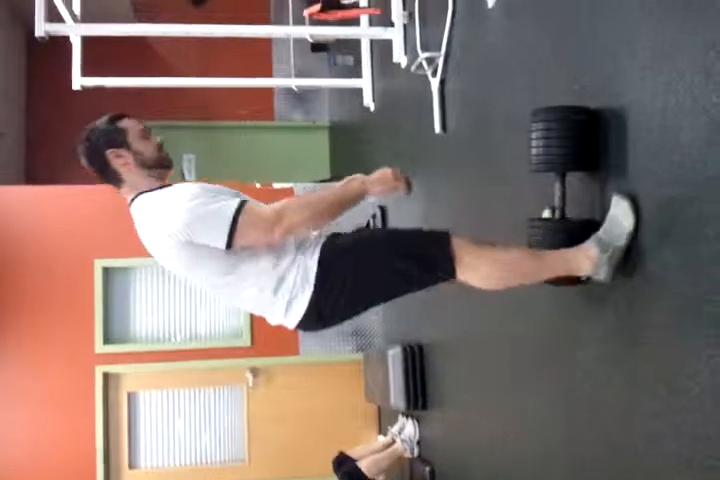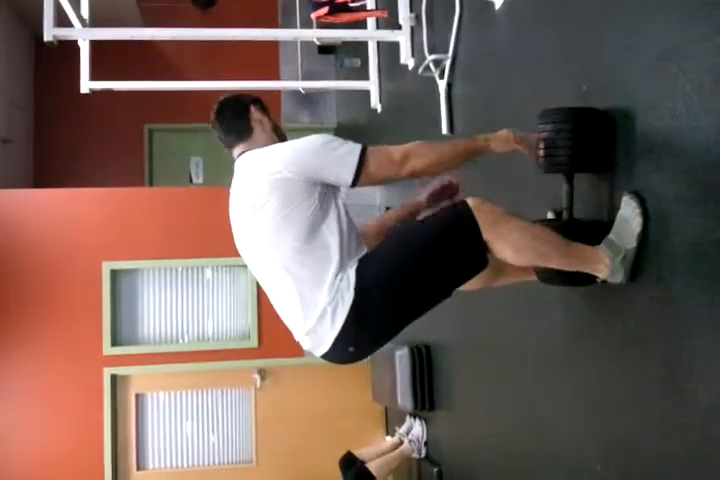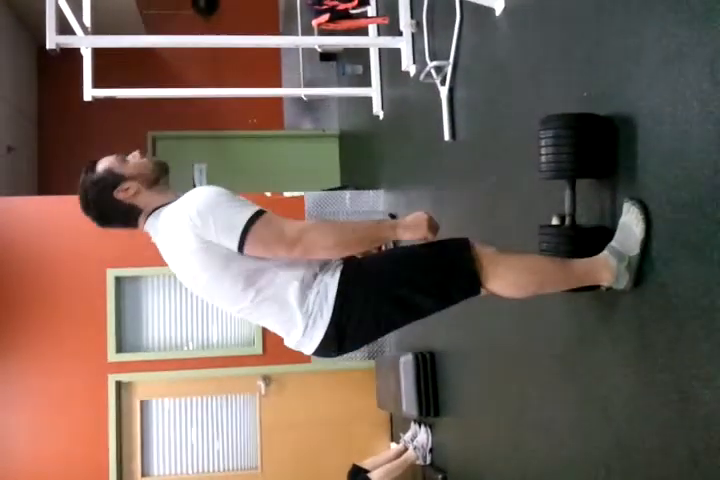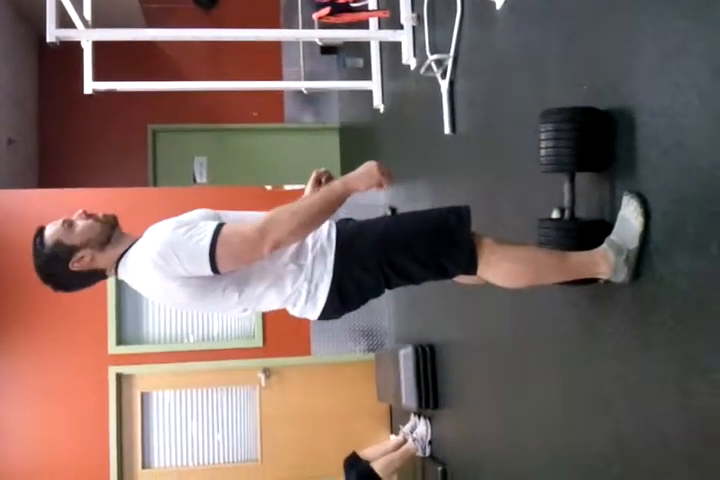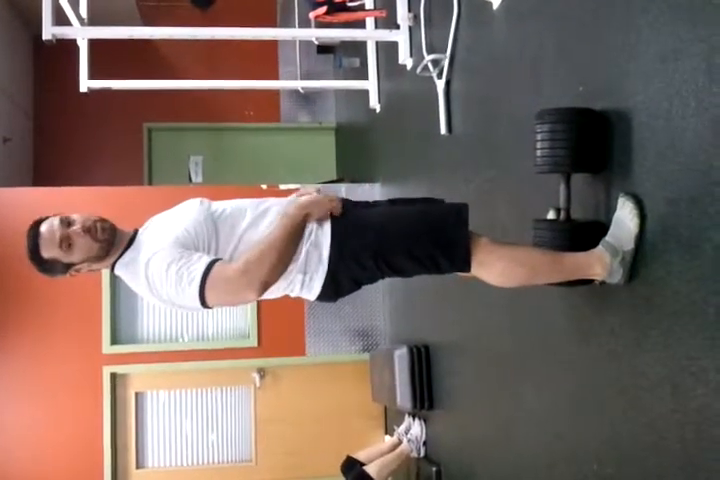
dt=1s
person 1, frame 1
left shoulder: (161, 211)
right shoulder: (177, 207)
left elbow: (262, 228)
right elbow: (278, 224)
left wrist: (344, 190)
right wrist: (362, 188)
left hip: (304, 287)
right hip: (314, 289)
left knee: (433, 250)
right knee: (456, 254)
left ankle: (554, 265)
right ankle: (587, 260)
person 1, frame 2
left shoulder: (247, 192)
right shoulder: (291, 155)
right elbow: (404, 161)
left wrist: (422, 206)
right wrist: (487, 144)
left hip: (336, 331)
right hip: (350, 313)
left knee: (474, 262)
right knee: (478, 215)
left ankle: (575, 261)
right ankle: (605, 262)
person 1, frame 3
left shoulder: (173, 234)
right shoulder: (198, 207)
right elbow: (300, 242)
left wrist: (367, 234)
right wrist: (398, 228)
left hip: (323, 321)
right hip: (337, 307)
left knee: (466, 266)
right knee: (481, 261)
left ankle: (574, 271)
right ankle: (606, 267)
person 1, frame 4
left shoulder: (149, 261)
right shoulder: (161, 253)
right elbow: (267, 239)
left wrist: (310, 198)
right wrist: (351, 183)
left hip: (321, 278)
right hip: (335, 265)
left knee: (457, 252)
right knee: (478, 249)
left ankle: (555, 267)
right ankle: (604, 260)
person 1, frame 5
left shoulder: (157, 228)
right shoulder: (157, 271)
right elbow: (251, 282)
left wrist: (304, 204)
right wrist: (300, 207)
left hip: (321, 221)
right hip: (329, 254)
left knee: (456, 241)
right knee: (474, 252)
left ankle: (553, 264)
right ankle: (600, 261)
